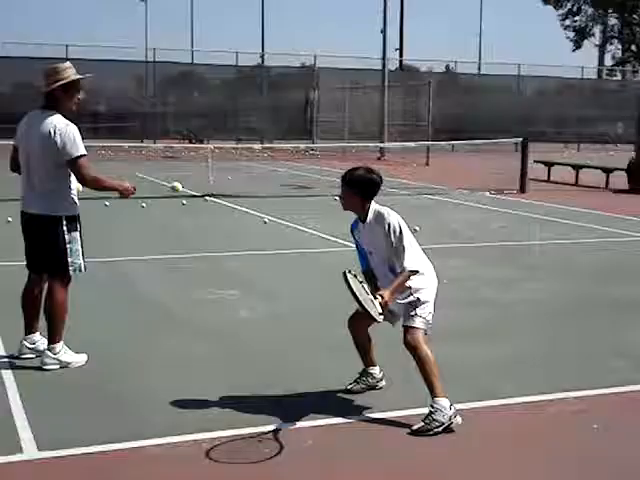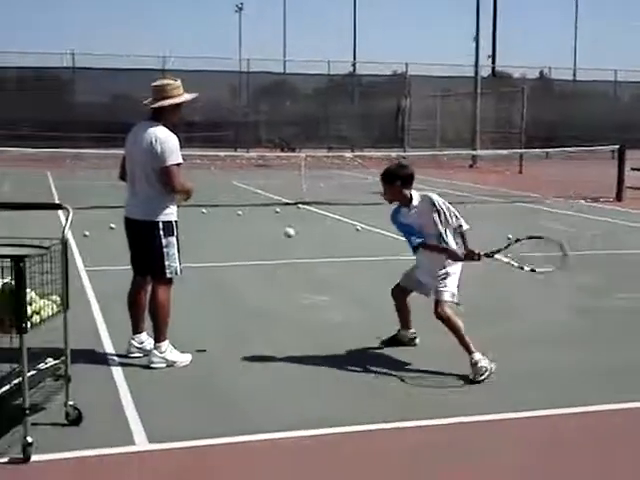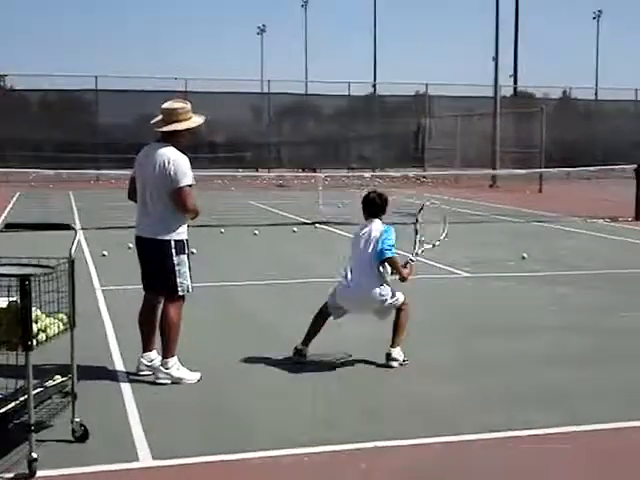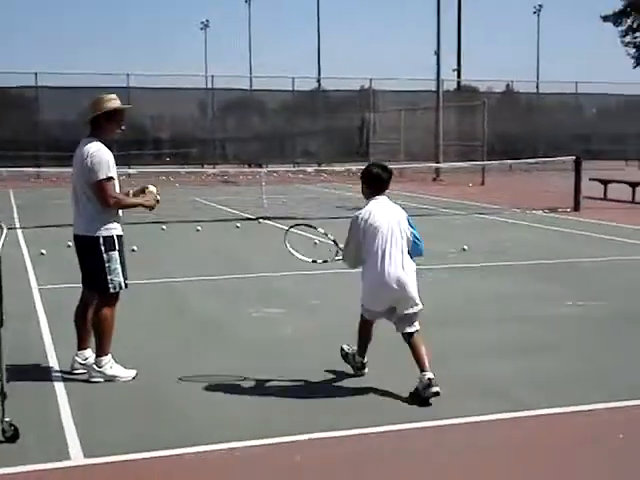
dt=0.7s
person 1, frame 1
left shoulder: (27, 121)
right shoulder: (64, 129)
left elbow: (15, 165)
right elbow: (86, 177)
right wrist: (119, 186)
left hip: (31, 211)
right hip: (57, 215)
left knee: (36, 277)
right knee: (60, 281)
left ankle: (31, 340)
right ankle: (54, 350)
person 1, frame 2
left shoulder: (135, 132)
right shoulder: (165, 137)
left elbow: (124, 174)
right elbow: (174, 184)
right wrist: (188, 189)
left hip: (134, 216)
right hip: (157, 220)
left knee: (141, 278)
right knee: (162, 282)
left ankle: (138, 339)
right ankle: (161, 349)
person 1, frame 3
left shoulder: (144, 153)
right shoulder: (177, 159)
left elbow: (133, 194)
right elbow: (186, 204)
right wrist: (195, 210)
left hip: (145, 235)
right hip: (168, 239)
left knee: (152, 297)
right knee: (174, 300)
left ankle: (148, 357)
right ankle: (168, 365)
person 1, frame 4
left shoulder: (85, 148)
right shoulder: (100, 153)
right elbow: (108, 199)
left wrist: (131, 193)
right wrist: (142, 202)
left hip: (85, 232)
right hip: (101, 235)
left knee: (90, 294)
right knee: (108, 297)
left ankle: (83, 356)
right ankle: (102, 364)
person 2, frame 1
left shoulder: (388, 221)
right shoulder: (356, 228)
left elbow: (411, 265)
right elbow: (368, 268)
left wrist: (390, 291)
right wrist: (377, 291)
left hip: (417, 285)
right hip: (388, 287)
left knee: (413, 340)
right knee: (356, 323)
left ankle: (443, 408)
right ankle: (372, 373)
person 2, frame 2
left shoulder: (431, 201)
right shoulder: (397, 215)
left elbow: (459, 226)
right elbow: (419, 244)
left wrist: (466, 249)
right wrist: (447, 250)
left hip: (447, 264)
right hip: (425, 263)
left knee: (442, 310)
right knee: (398, 292)
left ankle: (479, 360)
right ankle: (406, 334)
person 2, frame 3
left shoulder: (359, 234)
right shoulder: (386, 231)
right elbow: (388, 256)
left wrist: (398, 265)
right wrist: (403, 272)
left hip: (347, 290)
right hip: (372, 292)
left knee: (325, 311)
right knee: (402, 305)
left ankle: (302, 348)
right ankle: (395, 352)
person 2, frame 4
left shoulder: (362, 216)
right shoulder: (400, 213)
left elbow: (351, 258)
right elbow: (416, 249)
left hip: (376, 281)
right hip: (405, 280)
left knee: (367, 317)
right knee: (411, 332)
left ankle: (359, 360)
right ankle: (427, 378)
